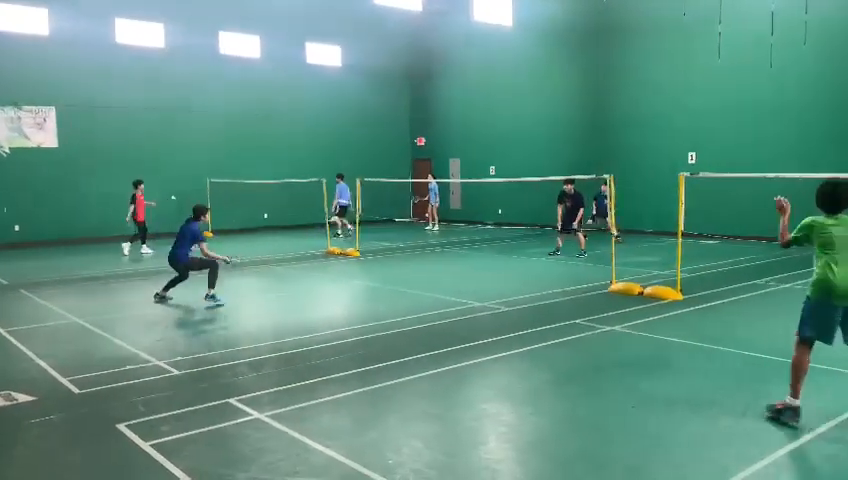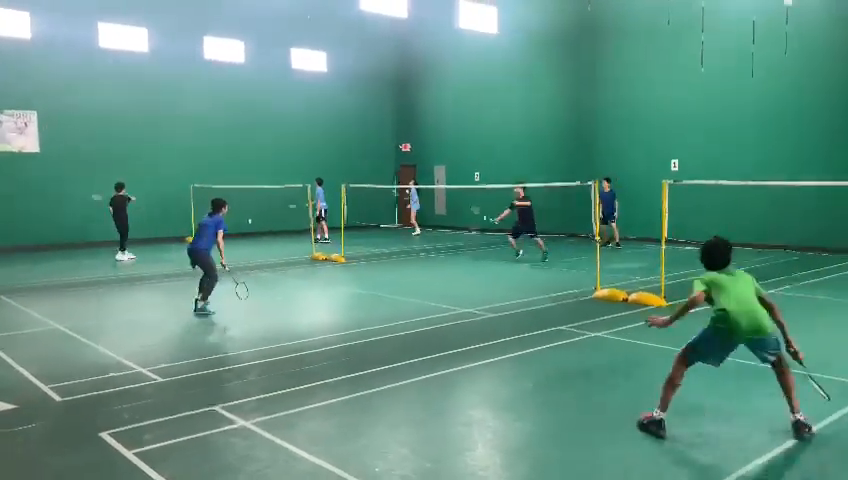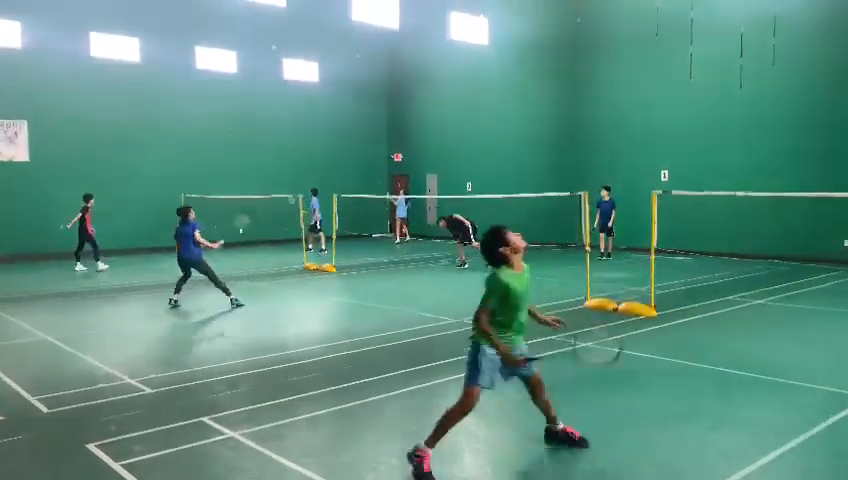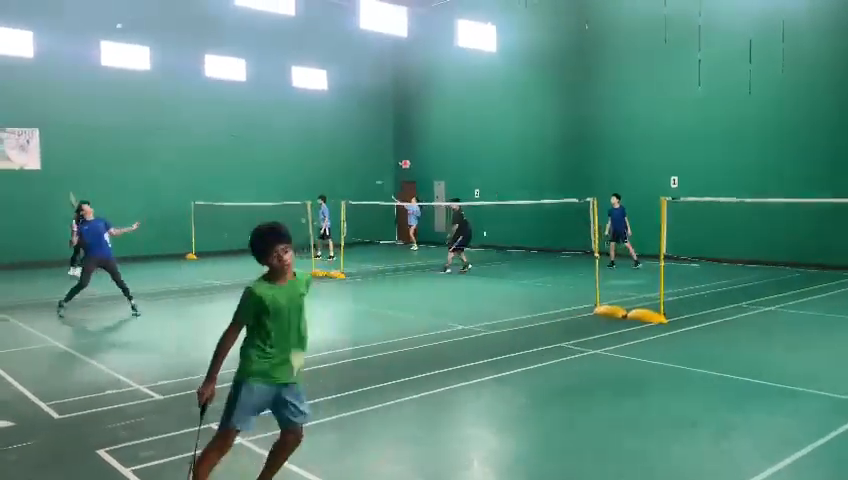
dt=0.7s
person 1, frame 1
left shoulder: (813, 224)
left elbow: (785, 242)
left wrist: (784, 214)
left hip: (825, 289)
left knee: (804, 344)
left ankle: (792, 404)
person 1, frame 2
left shoulder: (705, 279)
right shoulder: (745, 277)
left elbow: (697, 299)
right elbow: (771, 306)
left wrist: (669, 320)
right wrist: (789, 341)
left hip: (727, 324)
right hip: (758, 325)
left knee: (682, 361)
right knee: (780, 364)
left ankle: (658, 417)
right ankle: (797, 419)
person 1, frame 3
left shoulder: (523, 272)
right shoulder: (500, 279)
right elbow: (480, 319)
left wrist: (540, 317)
right wrist: (503, 351)
left hip: (511, 340)
right hip: (487, 343)
left knee: (536, 383)
right knee: (469, 400)
left ankle: (555, 429)
right ankle: (423, 451)
person 1, frame 4
left shoulder: (304, 280)
right shoulder: (256, 292)
right elbow: (230, 335)
right wrist: (210, 381)
left hip: (286, 376)
right hip: (255, 375)
left knee: (294, 435)
right knee: (224, 439)
person 2, frame 1
left shoulder: (188, 223)
right shoulder: (196, 230)
right elbow: (205, 252)
right wrist: (222, 258)
left hip: (172, 258)
right hip: (181, 260)
left knee: (183, 275)
right knee: (214, 264)
left ankle: (161, 294)
right ankle: (211, 295)
person 2, frame 2
left shoulder: (206, 218)
right shoulder: (220, 220)
right elbow: (219, 240)
right wrist: (223, 257)
left hip: (192, 250)
right hip: (201, 251)
left knee: (208, 272)
right knee: (213, 278)
left ankle: (200, 299)
right ankle: (201, 306)
person 2, frame 3
left shoulder: (179, 228)
right shoulder: (193, 224)
right elbow: (198, 239)
right wrist: (212, 245)
left hip: (182, 259)
right hip: (194, 258)
left knee: (186, 275)
right knee: (214, 278)
left ankle: (173, 299)
right ankle: (232, 299)
person 2, frame 4
left shoulder: (102, 221)
right shoulder: (81, 226)
left elbow: (114, 232)
right elbow: (74, 243)
left wrist: (131, 228)
right wrist: (74, 232)
left hip: (107, 257)
right hip: (91, 259)
left knee: (119, 281)
right knee: (82, 284)
left ankle: (132, 303)
right ankle: (63, 303)
